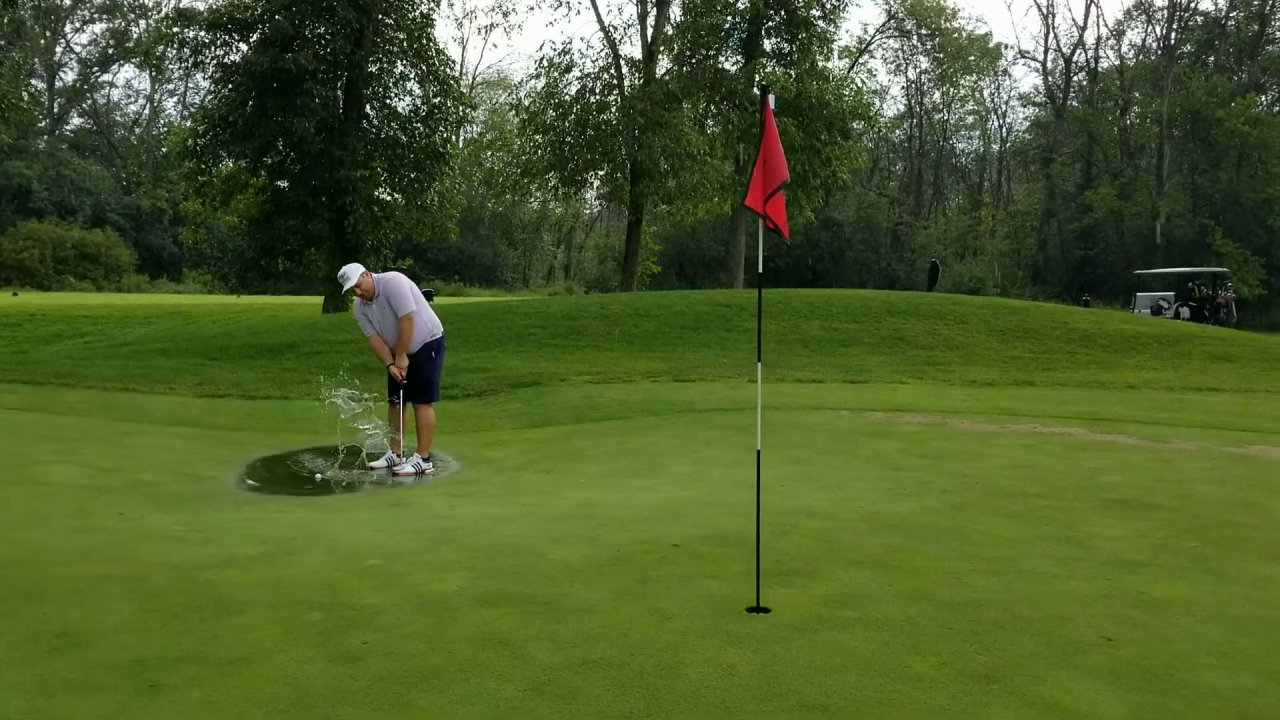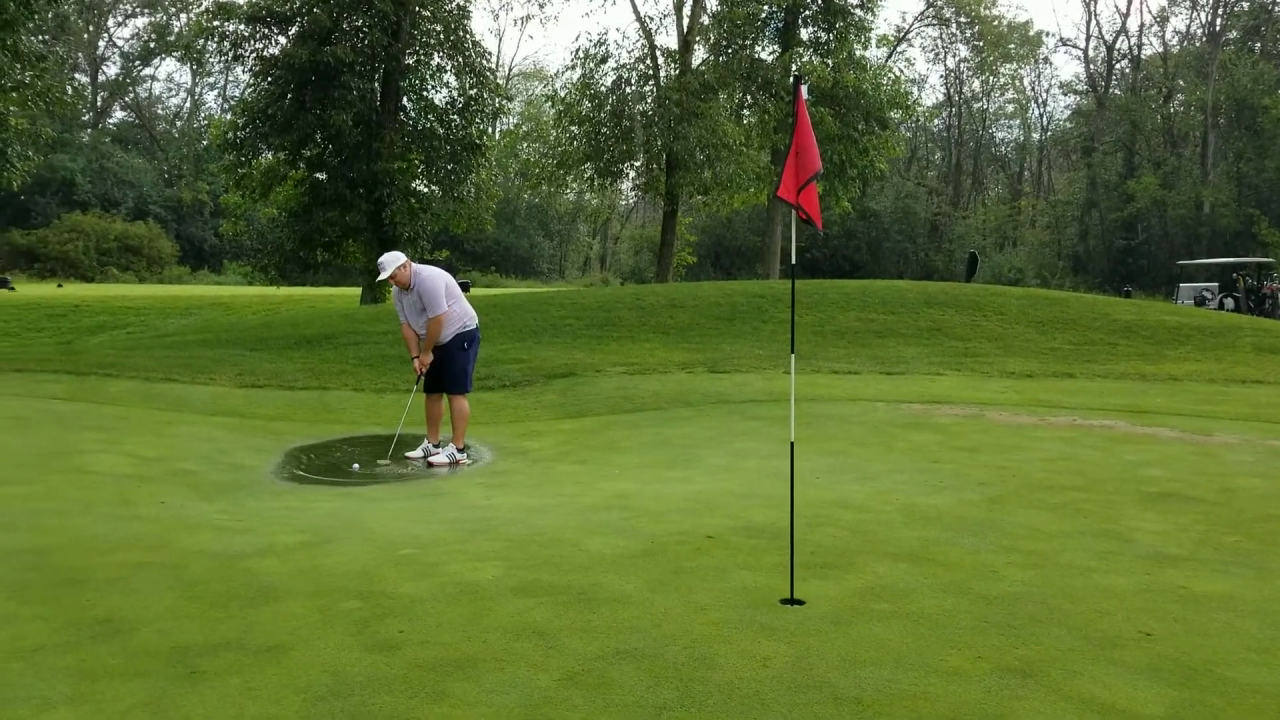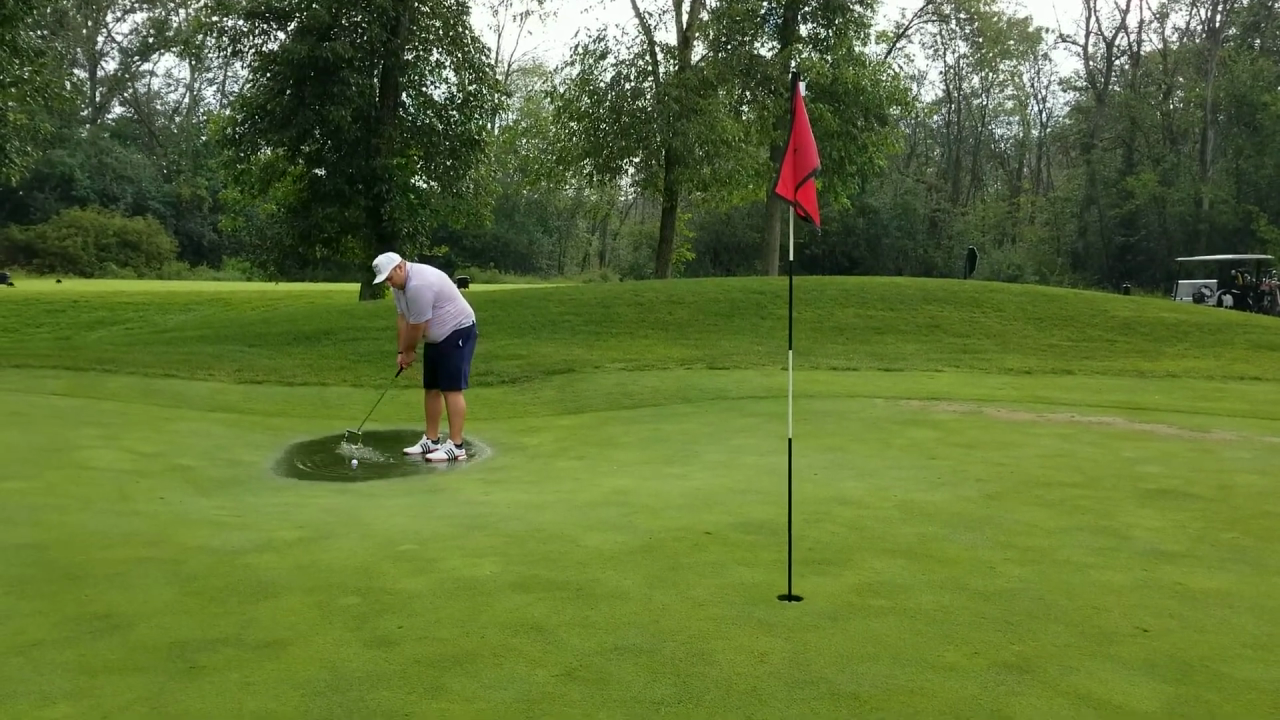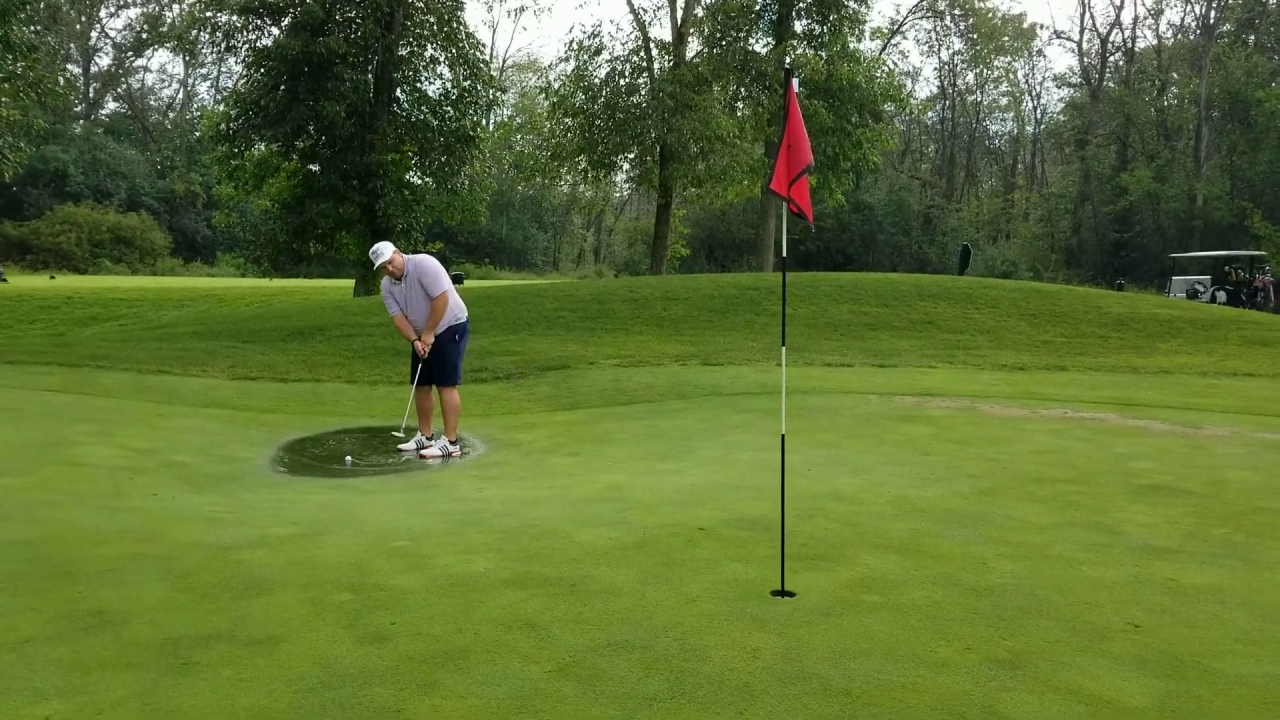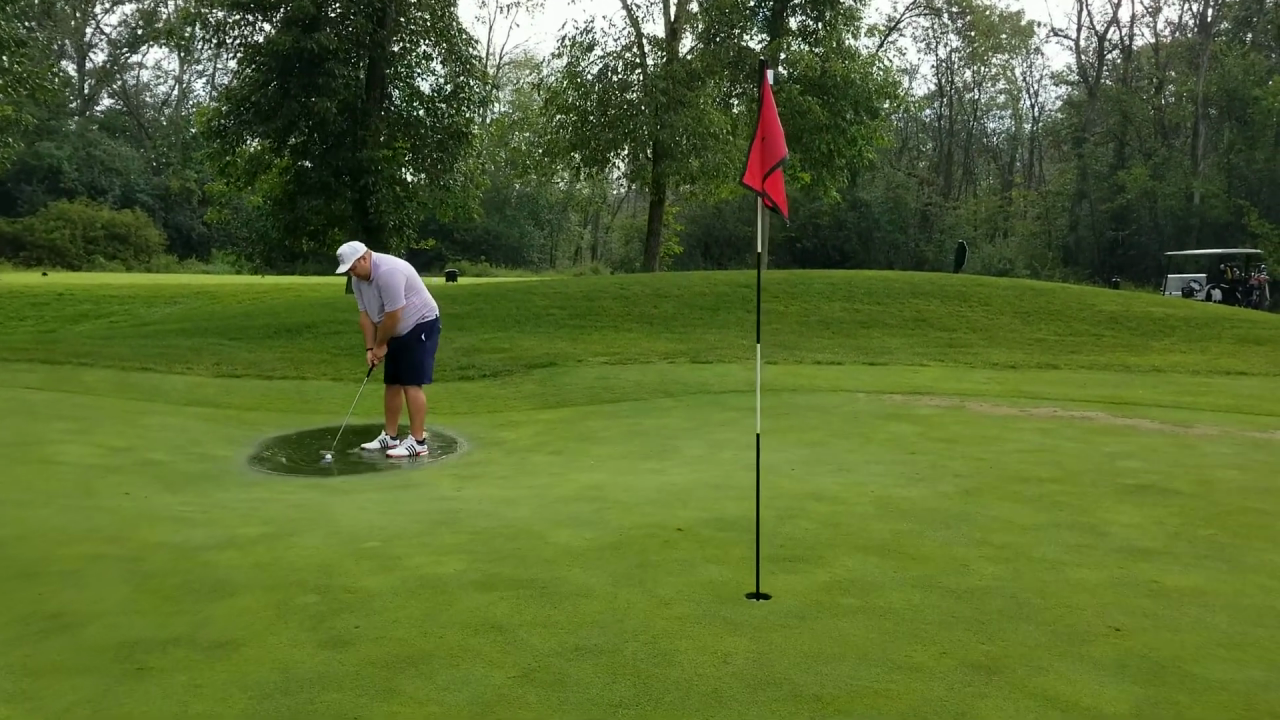
dt=1s
person 1, frame 1
left shoulder: (392, 282)
right shoulder: (360, 305)
left elbow: (407, 320)
right elbow: (374, 338)
left wrist: (401, 357)
right wrist: (390, 364)
left hip: (427, 345)
right hip: (401, 353)
left knee: (422, 402)
right knee: (396, 402)
left ankle: (423, 459)
right ankle: (396, 454)
person 1, frame 2
left shoulder: (429, 279)
right shoulder: (398, 292)
left elbow: (437, 320)
right elbow: (407, 326)
left wrist: (426, 352)
right wrist: (415, 357)
left hip: (461, 335)
right hip: (436, 343)
left knee: (456, 392)
right knee: (432, 392)
left ankle: (458, 450)
right ankle: (432, 444)
person 1, frame 3
left shoulder: (419, 284)
right shoulder: (401, 285)
left elbow: (417, 327)
right elbow: (402, 318)
left wrist: (408, 352)
right wrist: (401, 351)
left hip: (458, 332)
right hip: (436, 338)
left knee: (451, 389)
right knee: (431, 388)
left ankle: (456, 446)
right ankle: (431, 440)
person 1, frame 4
left shoulder: (424, 264)
right shoulder: (387, 285)
left elbow: (441, 298)
right elbow: (397, 317)
left wrist: (428, 333)
right wrist: (415, 340)
left hip: (450, 329)
right hip: (422, 336)
left knee: (446, 385)
right knee: (421, 385)
left ankle: (450, 442)
right ankle: (425, 436)
person 1, frame 5
left shoulder: (389, 271)
right shoulder: (359, 280)
left elbow: (393, 315)
right elbow: (365, 315)
left wrist: (380, 345)
right wrist: (370, 348)
left hip: (421, 326)
right hip: (397, 333)
left knee: (412, 385)
right knee: (392, 384)
left ankle: (417, 442)
right ankle: (390, 437)
